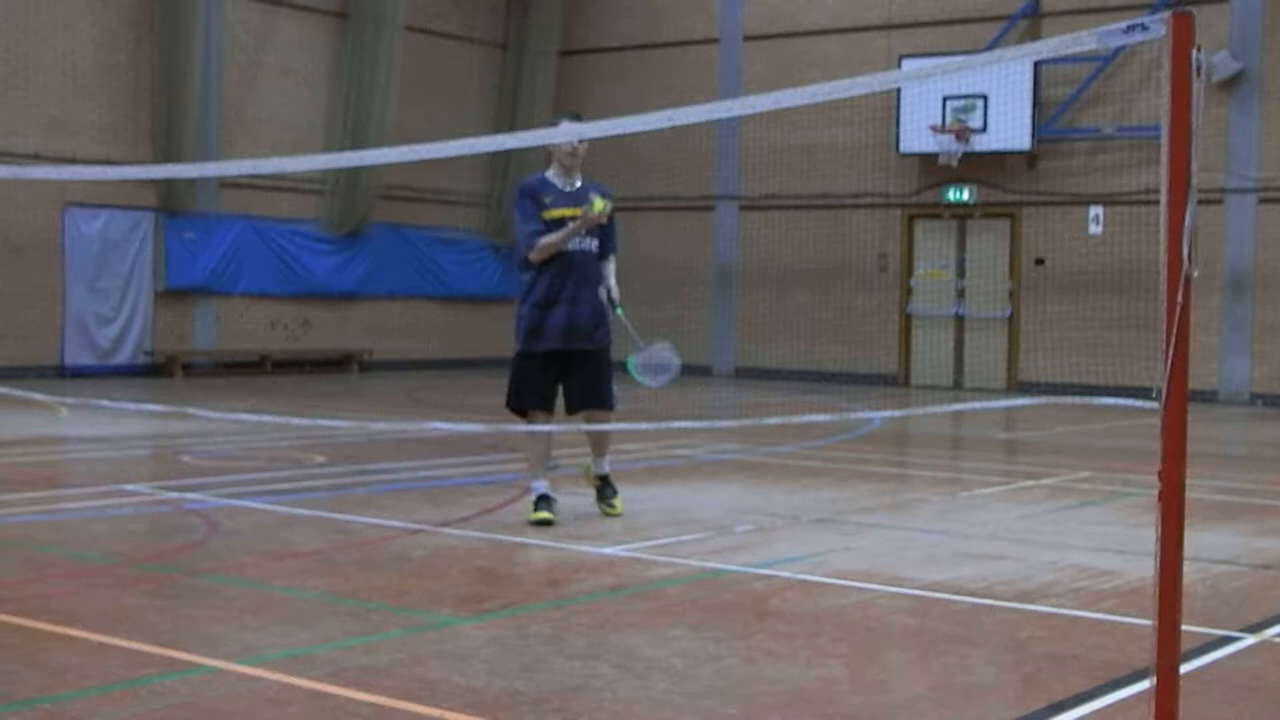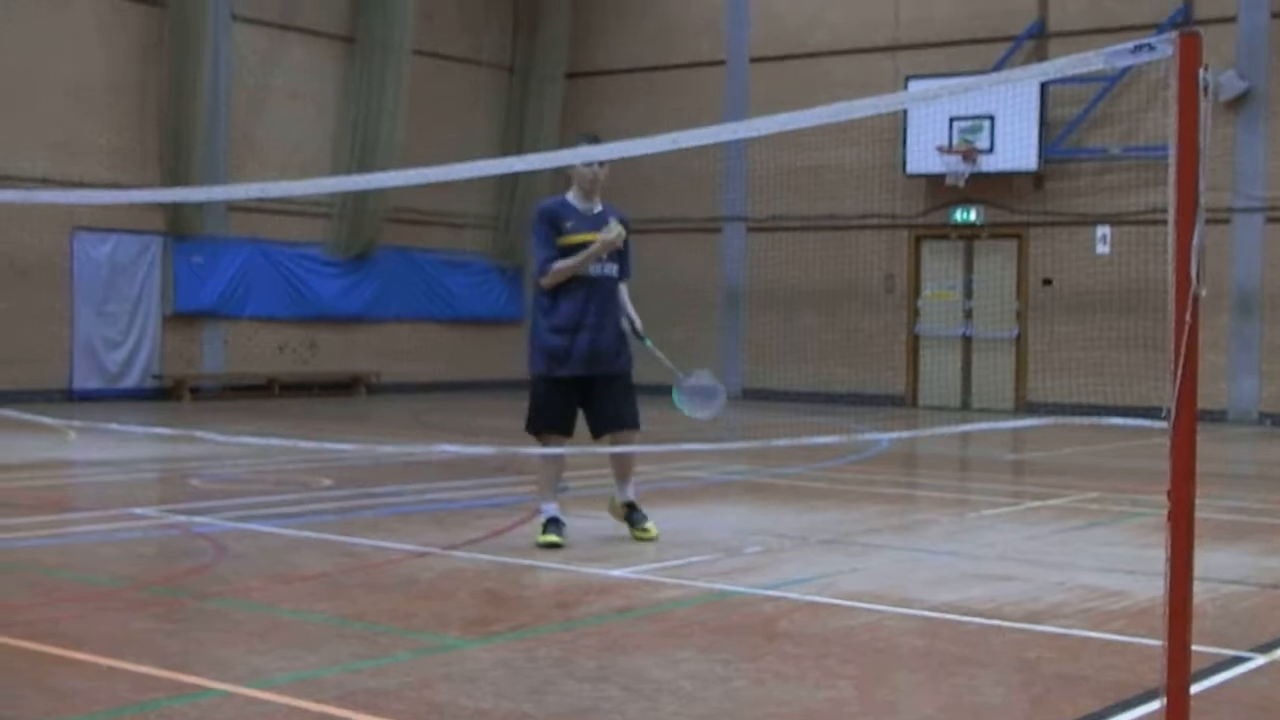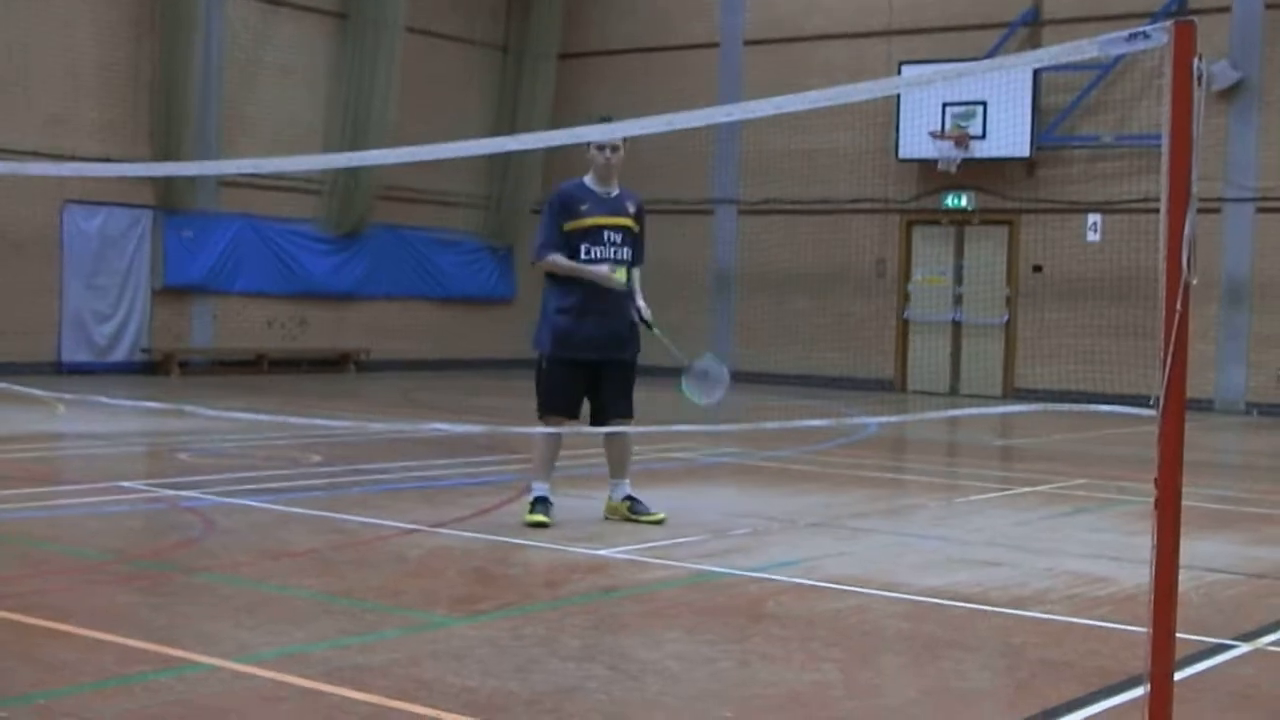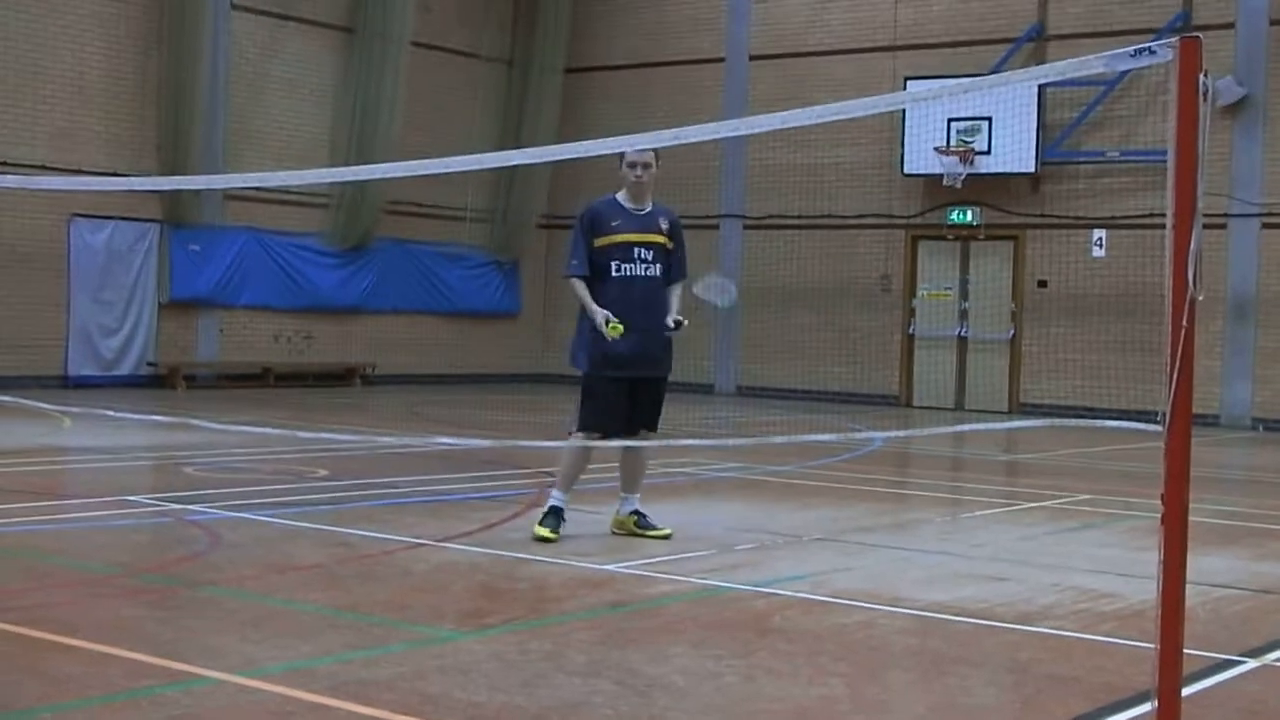
dt=0.2s
person 1, frame 1
left shoulder: (598, 195)
right shoulder: (530, 190)
right elbow: (535, 250)
left wrist: (611, 284)
right wrist: (580, 225)
left hip: (589, 322)
right hip: (542, 321)
left knee: (599, 408)
right knee: (539, 410)
left ankle: (600, 472)
right ankle: (541, 494)
person 1, frame 2
left shoulder: (616, 219)
right shoulder: (550, 213)
right elbow: (546, 274)
left wrist: (628, 310)
right wrist: (594, 250)
left hip: (608, 346)
right hip: (559, 345)
left knee: (623, 429)
right knee: (553, 434)
left ankle: (625, 500)
right ankle: (551, 517)
person 1, frame 3
left shoulder: (631, 205)
right shoulder: (565, 198)
right elbow: (545, 258)
left wrist: (635, 297)
right wrist: (589, 273)
left hip: (617, 333)
right hip: (569, 330)
left knee: (618, 417)
right knee: (556, 414)
left ankle: (621, 497)
right ankle: (540, 495)
person 1, frame 4
left shoulder: (669, 222)
right shoulder: (596, 214)
left elbow: (675, 278)
right elbow: (576, 275)
left wrist: (674, 315)
right wrist: (593, 310)
left hip: (652, 347)
right hip: (605, 346)
left knee: (639, 431)
right knee: (591, 429)
left ankle: (629, 510)
right ankle: (555, 507)
